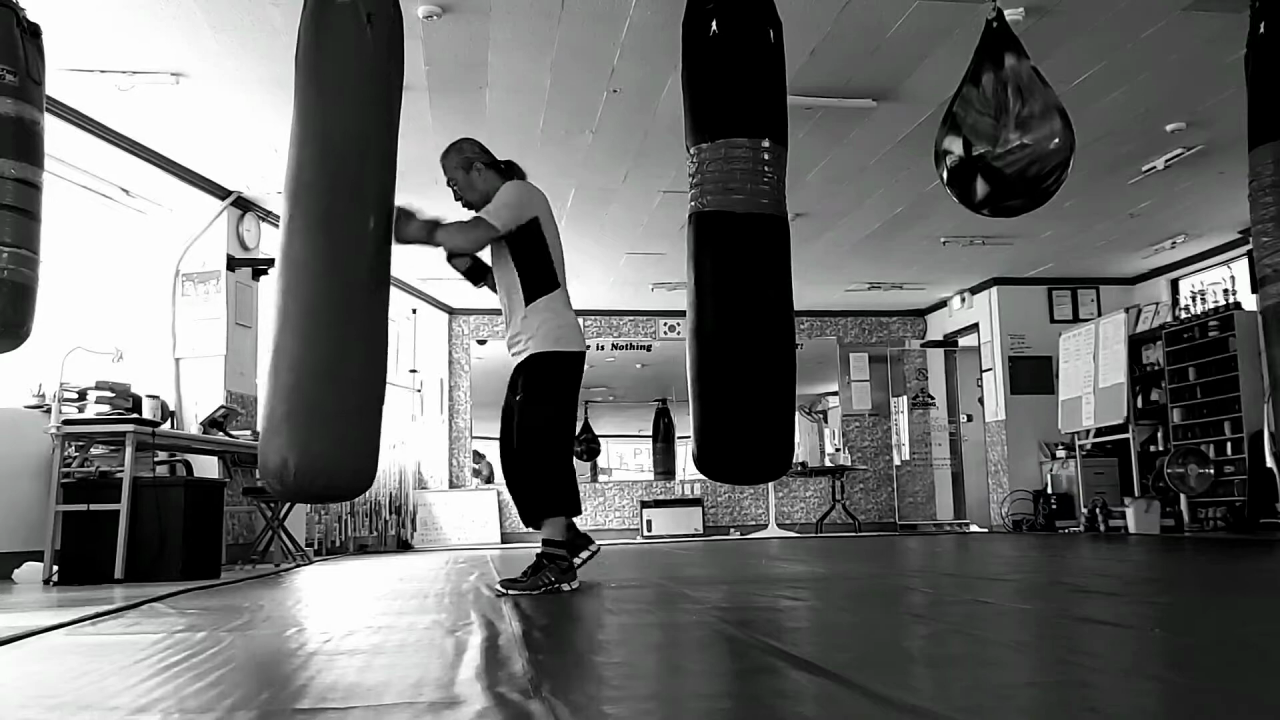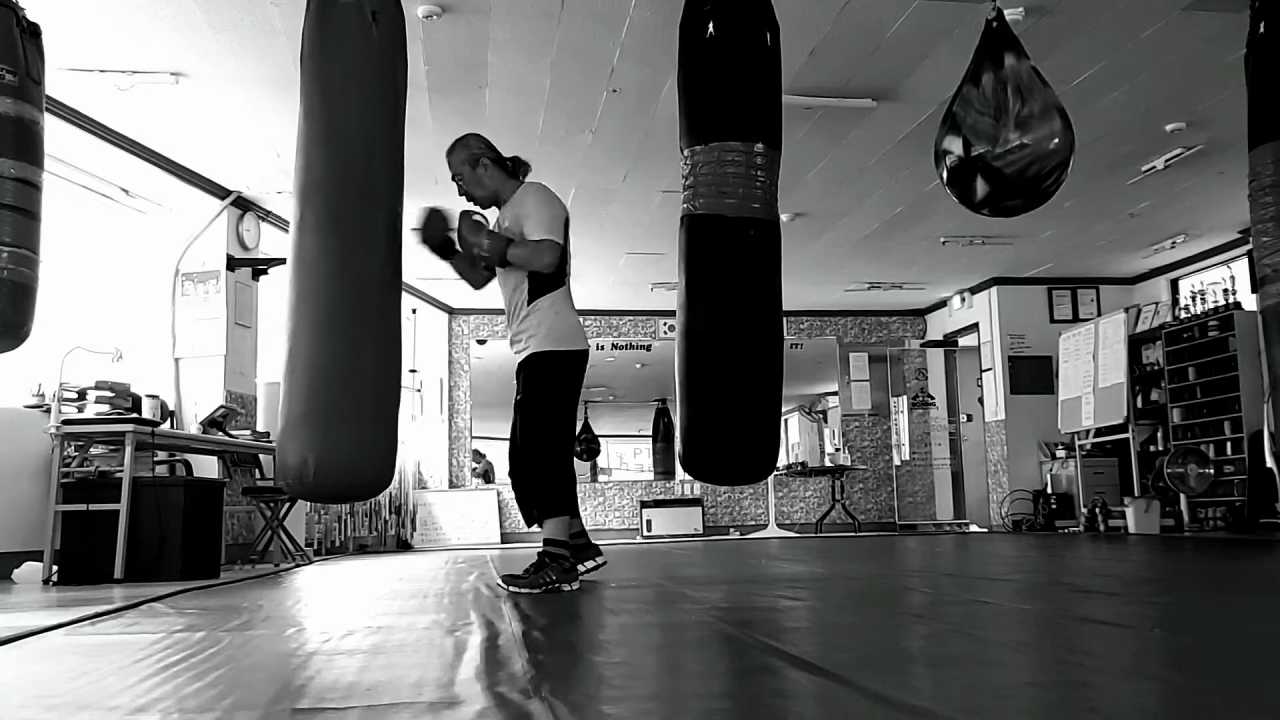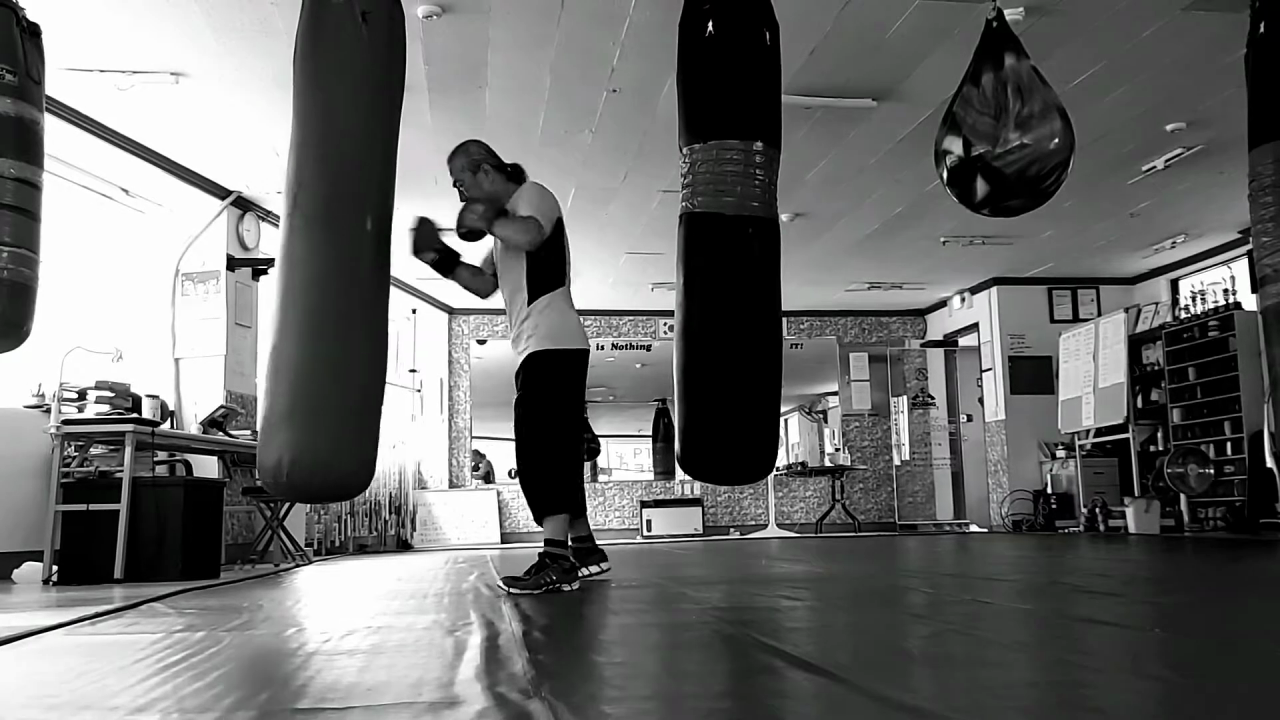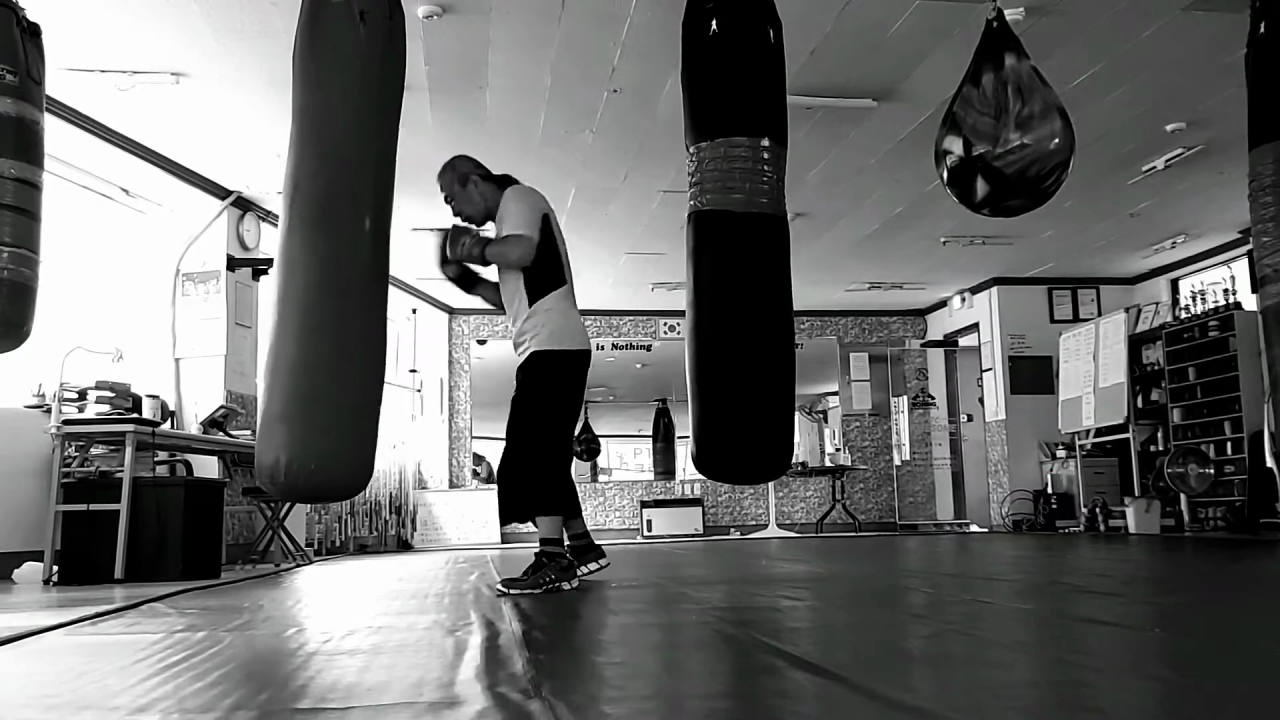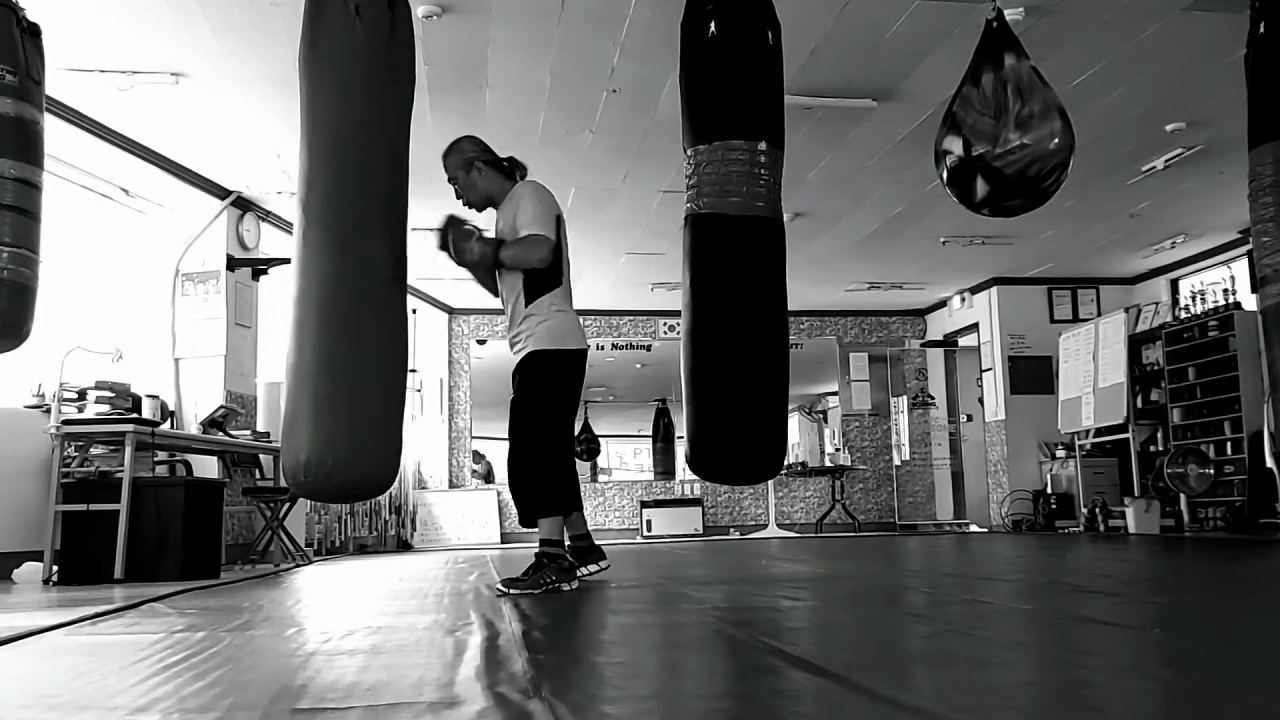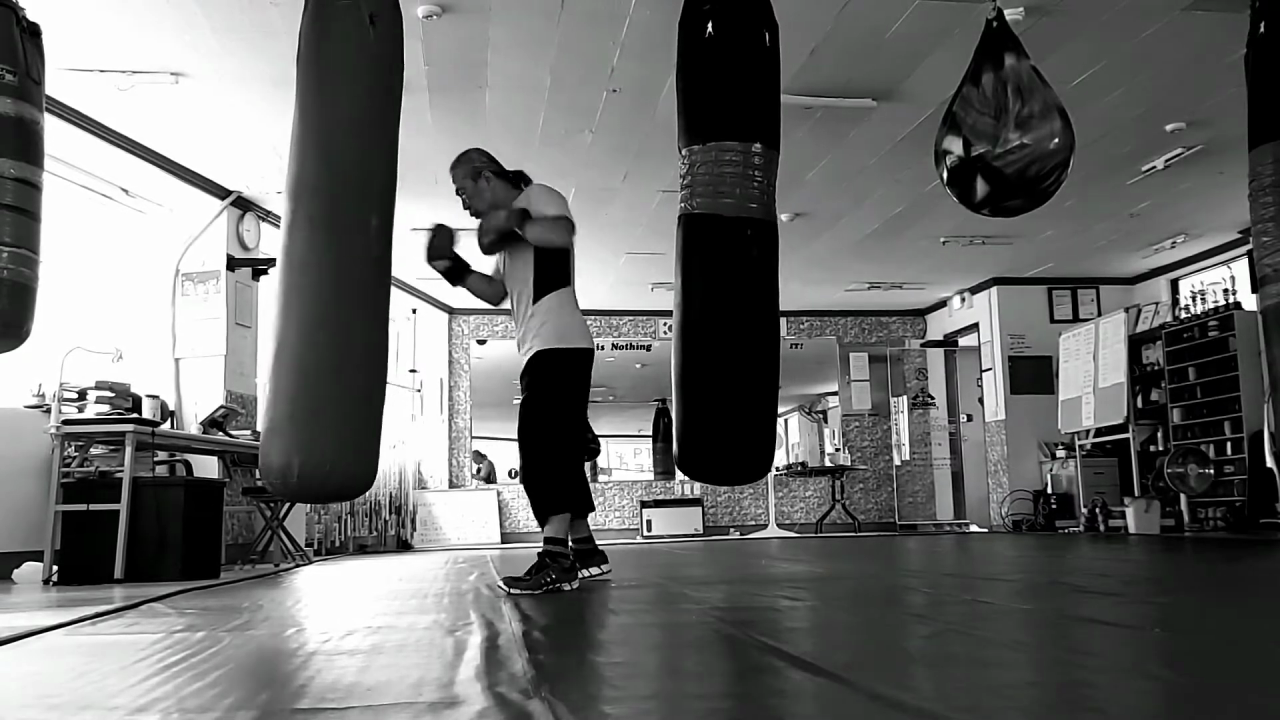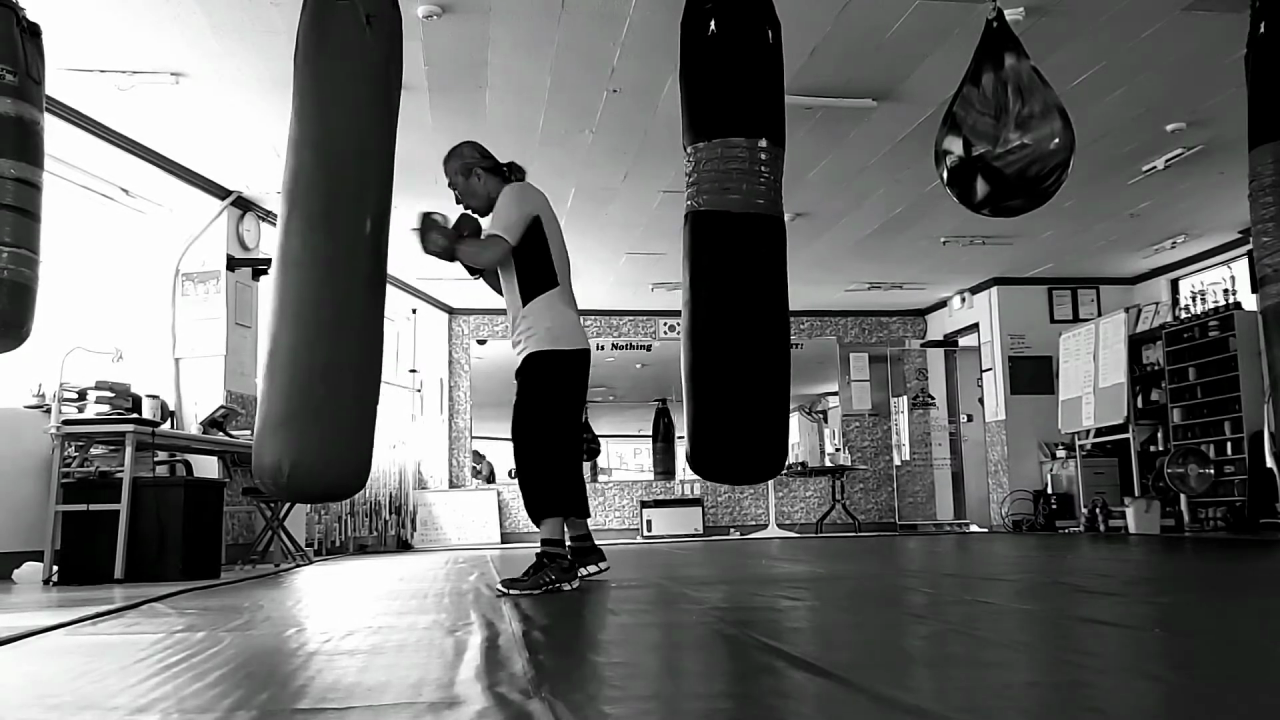
dt=0.7s
person 1, frame 1
left shoulder: (519, 194)
right shoulder: (508, 209)
left elbow: (469, 236)
right elbow: (511, 283)
left wrist: (419, 229)
left hip: (550, 348)
right hip: (538, 349)
left knee: (536, 452)
right knee: (526, 450)
left ankle: (555, 561)
right ankle: (569, 540)
person 1, frame 2
left shoulder: (534, 197)
right shoulder: (509, 215)
left elbow: (547, 258)
right elbow: (479, 277)
left wrist: (496, 248)
right wrist: (446, 247)
left hip: (551, 345)
right hip: (538, 348)
left knee: (539, 447)
right knee: (537, 448)
left ankle: (556, 559)
right ankle: (577, 546)
person 1, frame 3
left shoulder: (532, 194)
right shoulder: (511, 213)
left elbow: (531, 236)
right elbow: (483, 285)
left wrist: (488, 223)
right wrist: (442, 259)
left hip: (554, 346)
right hip: (540, 350)
left knee: (544, 449)
right knee: (549, 451)
left ankle: (557, 560)
right ankle: (581, 549)
person 1, frame 4
left shoulder: (518, 198)
right shoulder: (517, 212)
left elbow: (521, 253)
right elbow: (510, 298)
left wrist: (473, 247)
right wrist: (464, 277)
left hip: (552, 348)
right hip: (558, 349)
left knee: (531, 449)
right knee: (546, 452)
left ankle: (553, 559)
right ankle: (581, 547)
person 1, frame 5
left shoulder: (527, 197)
right shoulder: (507, 216)
left elbow: (538, 255)
right elbow: (508, 287)
left wrist: (485, 247)
right wrist: (469, 256)
left hip: (550, 346)
right hip: (541, 349)
left knee: (533, 449)
right knee: (549, 451)
left ankle: (554, 560)
right ankle: (582, 548)
person 1, frame 6
left shoulder: (539, 198)
right shoulder: (512, 227)
left elbow: (562, 235)
right elbow: (496, 292)
left wrist: (510, 223)
right wrist: (449, 264)
left hip: (558, 346)
right hip: (545, 350)
left knee: (544, 446)
right knee: (556, 449)
left ankle: (557, 558)
right ankle: (584, 550)
person 1, frame 7
left shoulder: (516, 195)
right shoulder: (519, 205)
left elbow: (491, 255)
right elbow: (512, 277)
left wrist: (452, 246)
right wrist: (466, 249)
left hip: (550, 347)
right hip: (558, 347)
left knee: (539, 450)
right knee: (555, 451)
left ankle: (555, 558)
right ankle: (582, 549)
